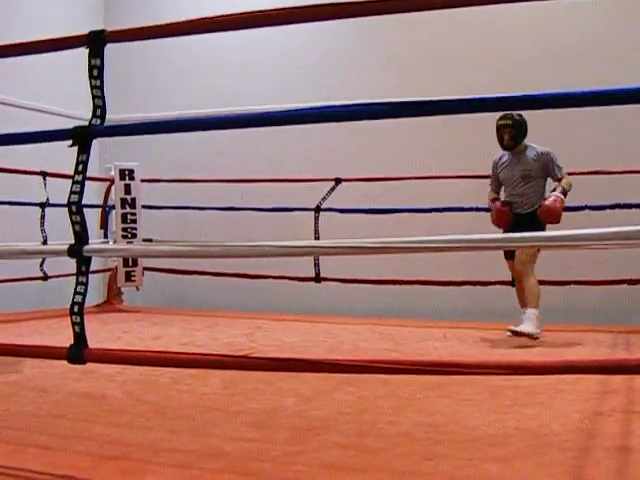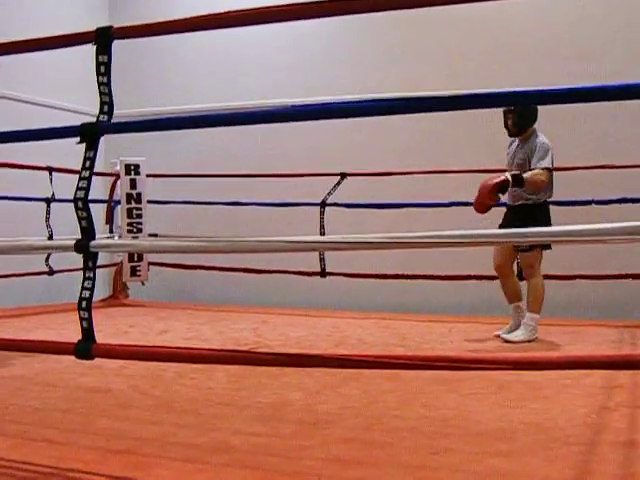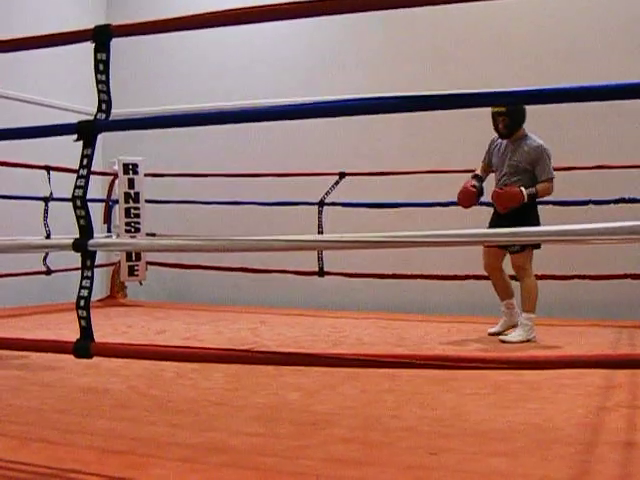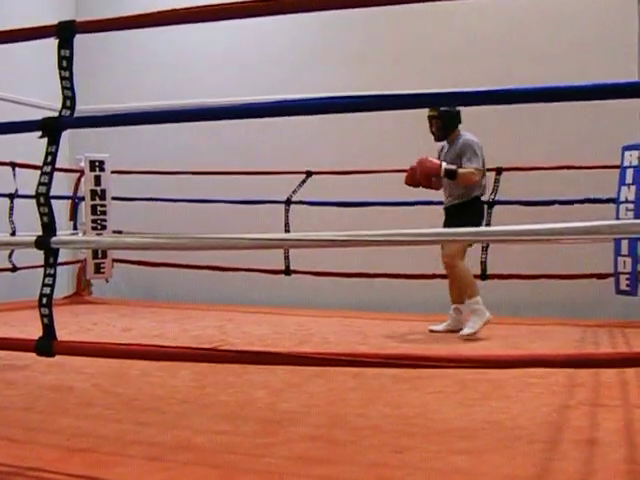
dt=0.5s
person 1, frame 1
left shoulder: (542, 155)
right shoulder: (499, 161)
left elbow: (564, 179)
right elbow: (493, 191)
left wrist: (558, 194)
right wrist: (495, 205)
left hip: (534, 218)
right hip: (510, 220)
left knee: (524, 265)
right knee: (517, 274)
left ankle: (531, 322)
right ankle: (527, 319)
person 1, frame 2
left shoulder: (541, 145)
right shoulder: (514, 143)
left elbow: (540, 178)
left wrist: (507, 180)
right wrist: (497, 184)
left hip: (533, 213)
right hip: (513, 211)
left knee: (531, 269)
right knee: (500, 266)
left ankle: (530, 326)
right ankle: (518, 318)
person 1, frame 3
left shoulder: (537, 148)
right shoulder: (496, 143)
left elbow: (548, 186)
right elbow: (484, 169)
left wrist: (526, 194)
right wrist: (475, 181)
left hip: (522, 214)
right hip: (500, 212)
left knee: (522, 268)
right knee: (490, 265)
left ankle: (527, 326)
right ankle: (510, 315)
person 1, frame 4
left shoulder: (468, 143)
right shoulder: (445, 147)
left elbow: (473, 176)
left wrist: (443, 170)
right wrist: (423, 179)
left hip: (468, 209)
right hip: (454, 211)
left knee: (452, 259)
right knee: (450, 263)
left ankle: (477, 310)
right ankle: (457, 318)
